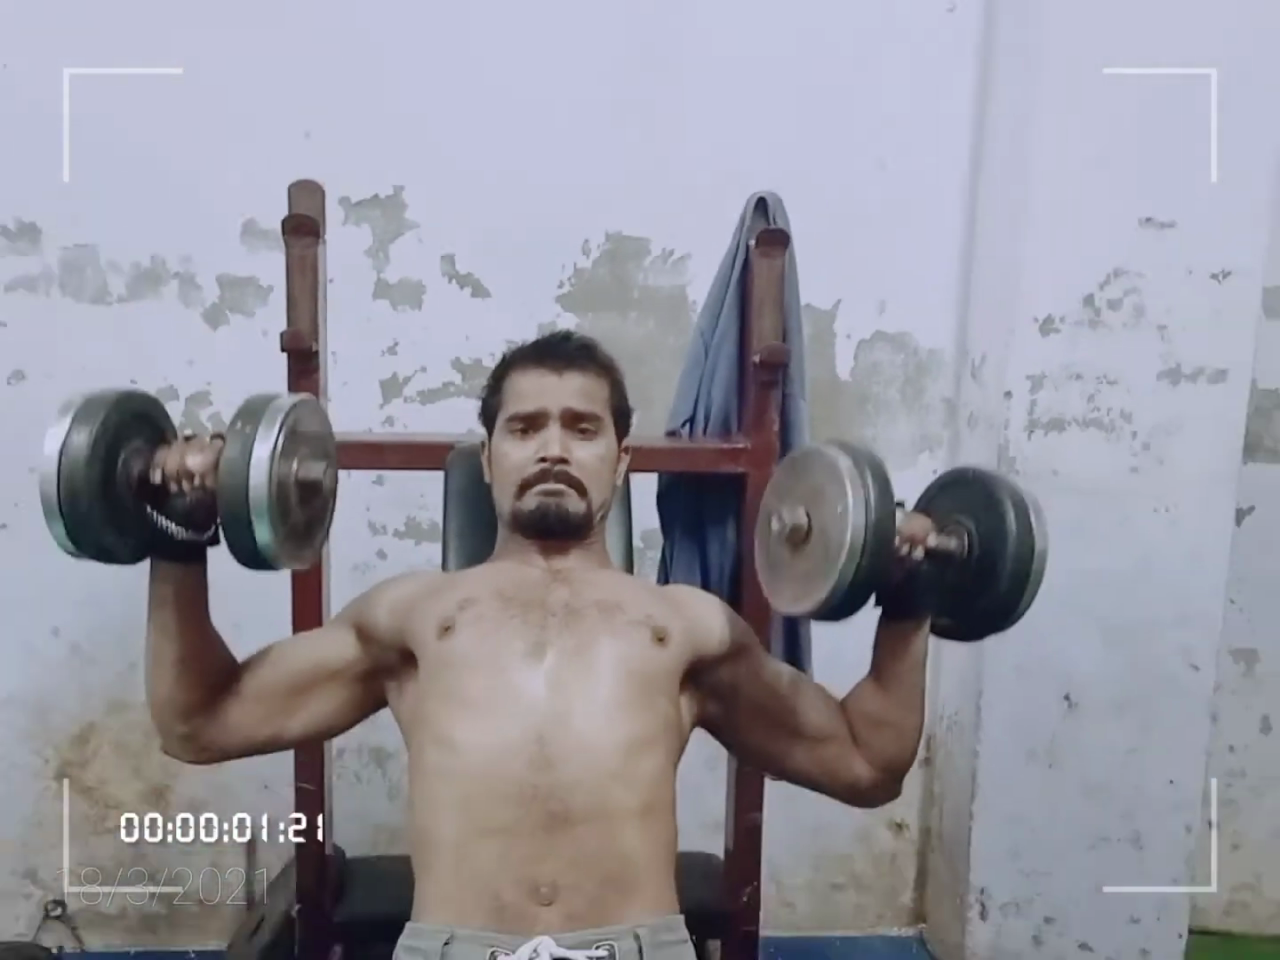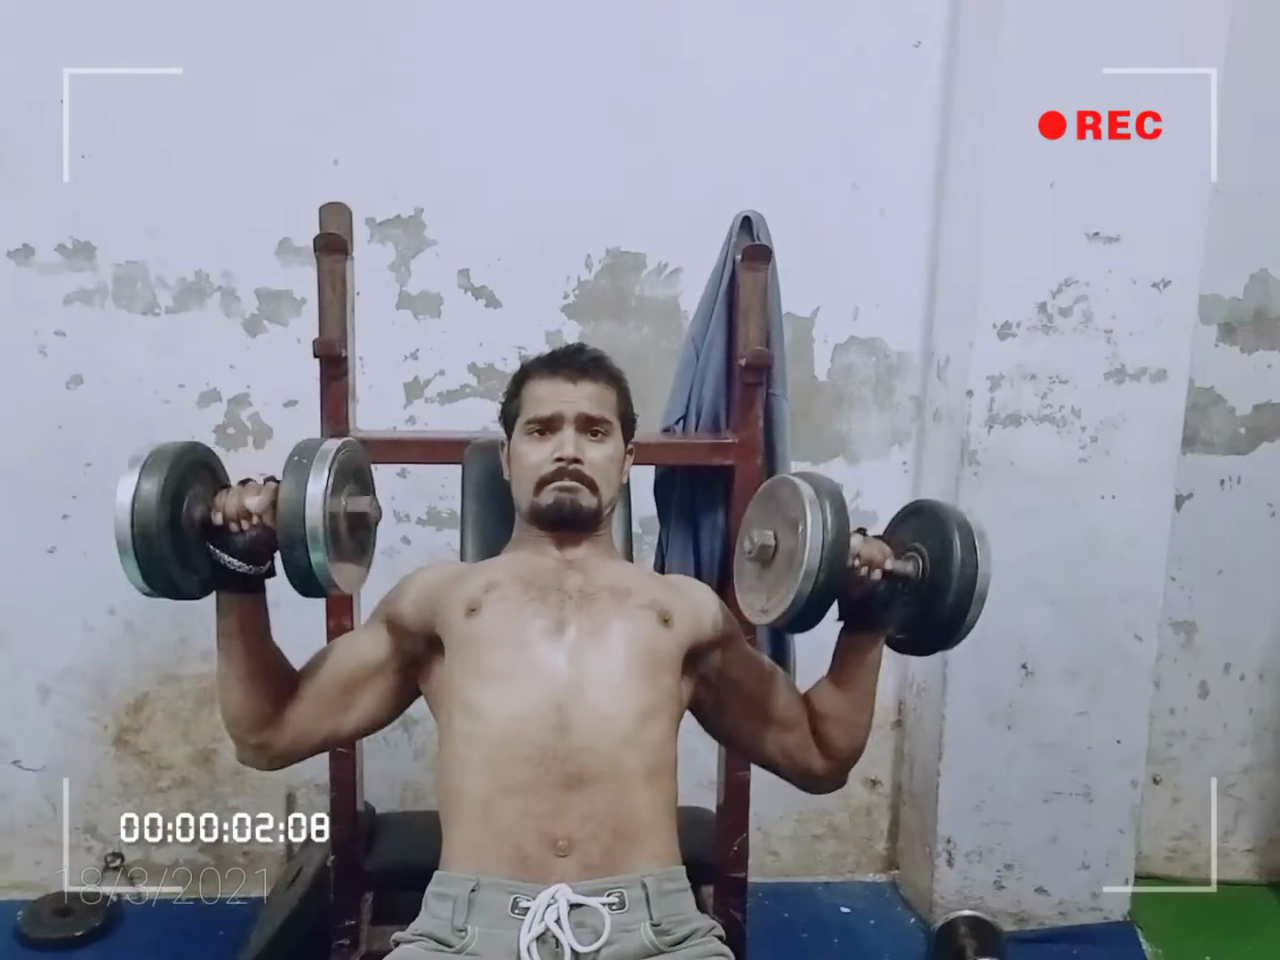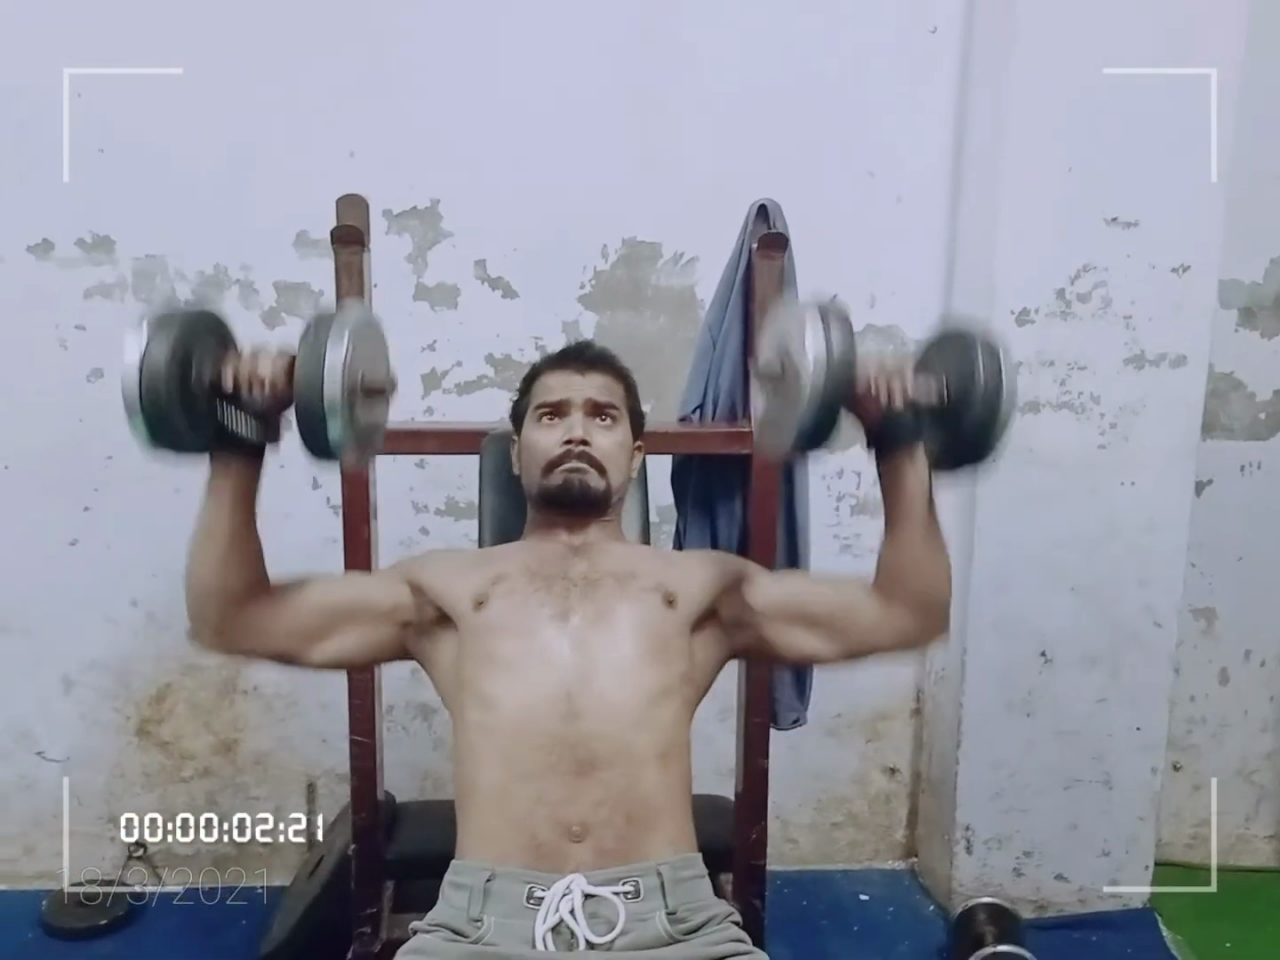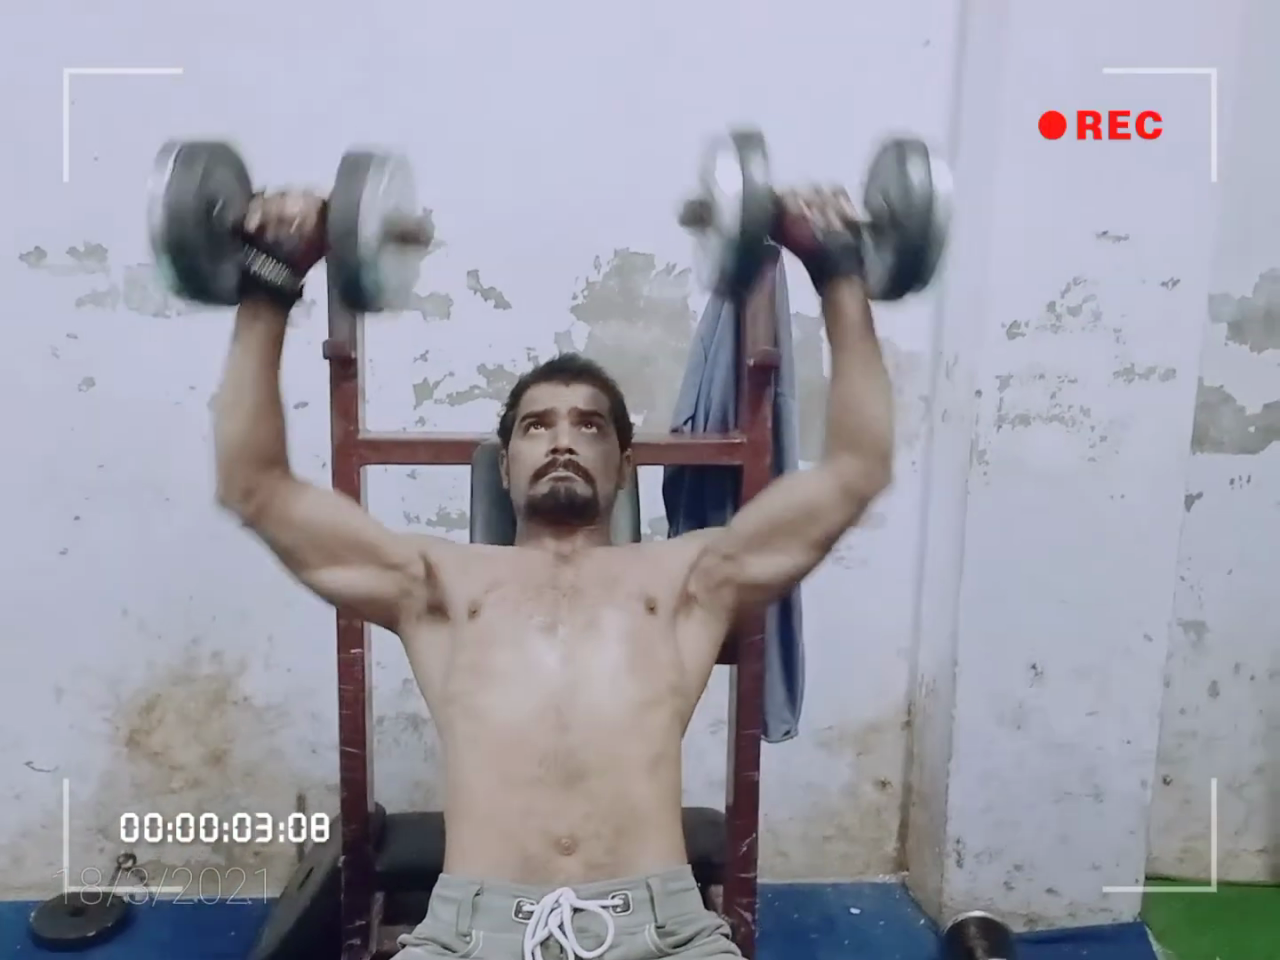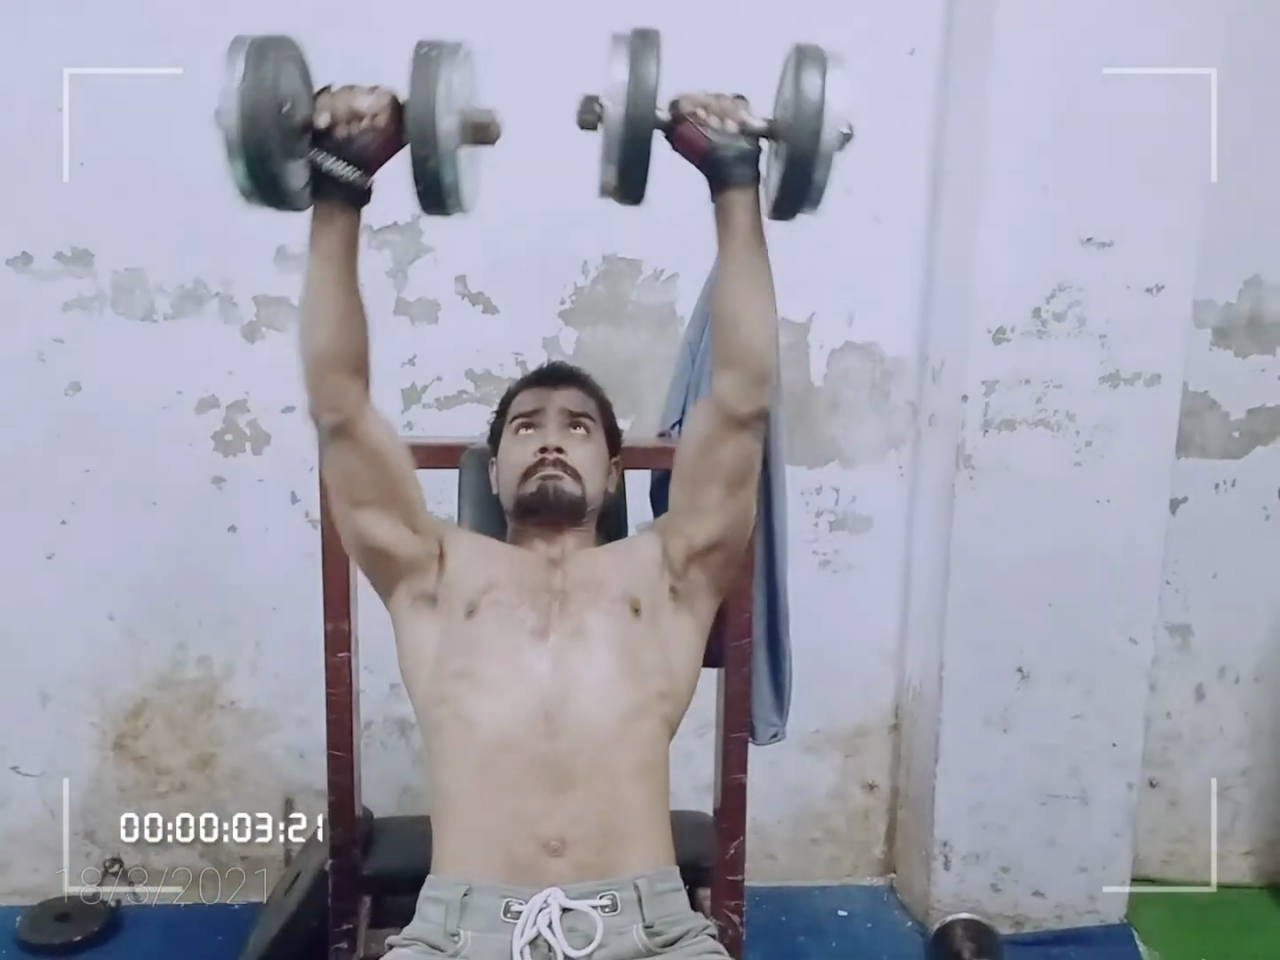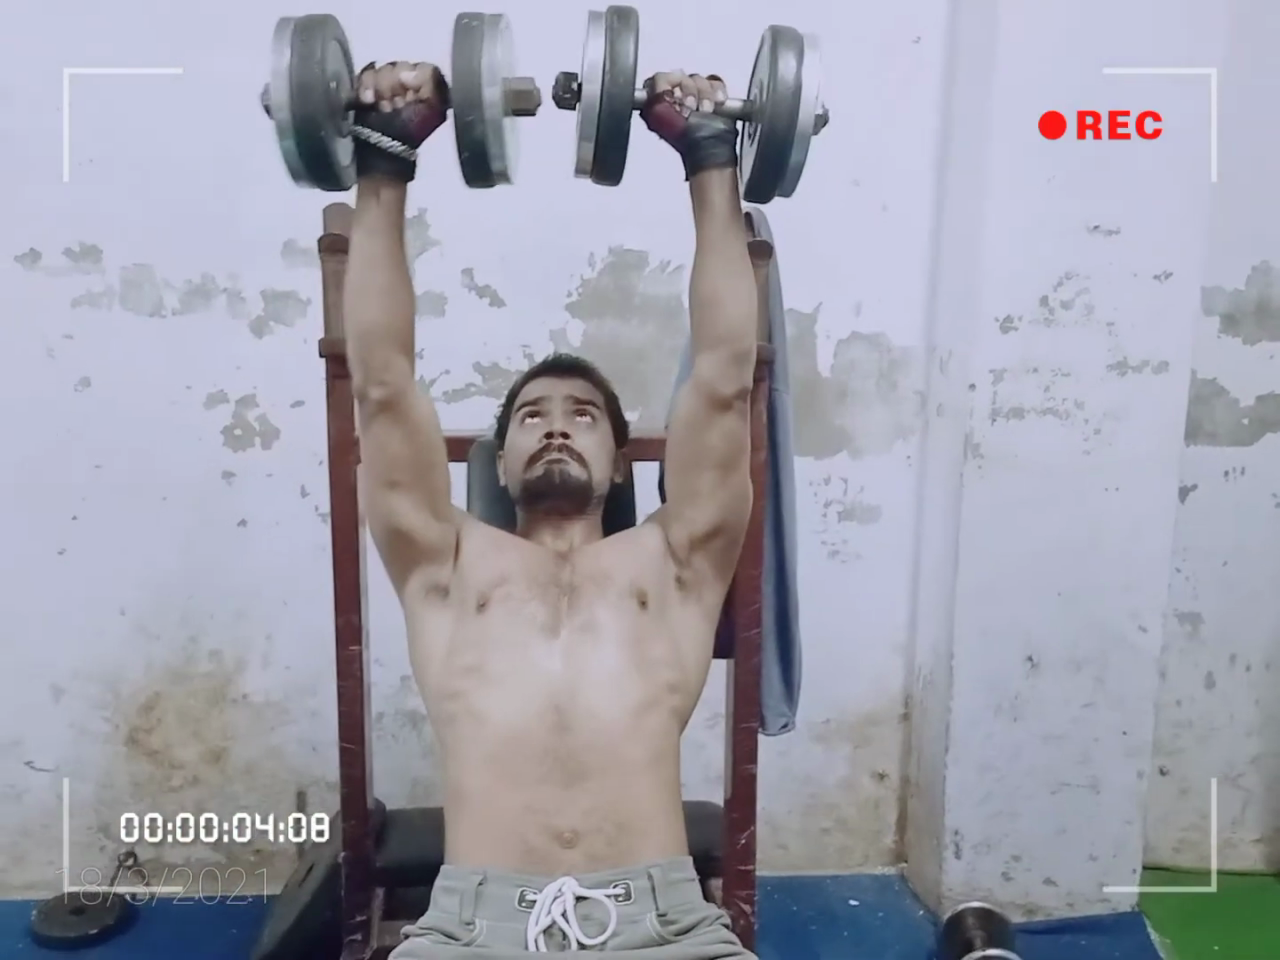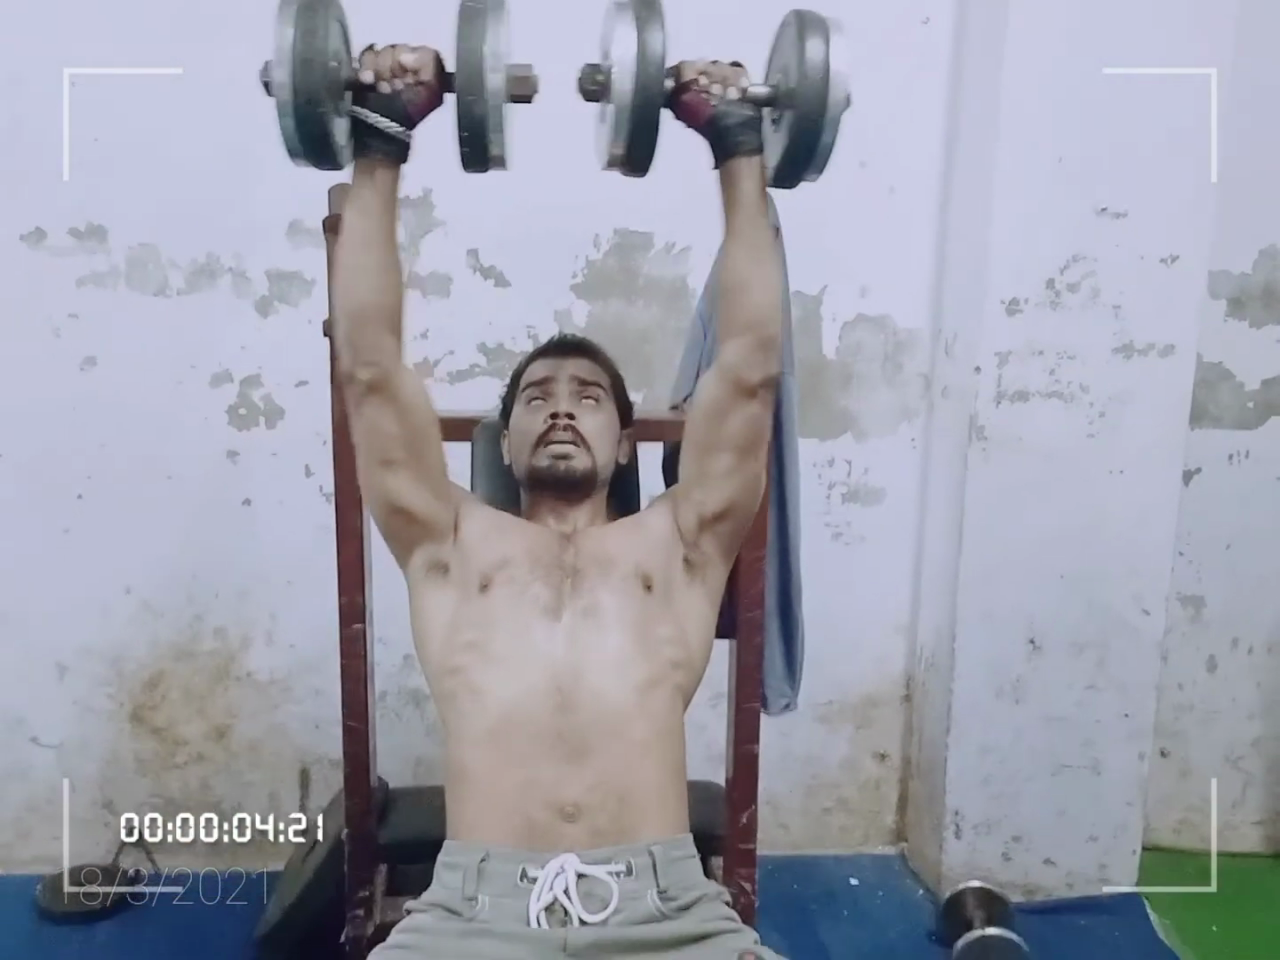
dt=0.5s
person 1, frame 1
left shoulder: (688, 623)
right shoulder: (413, 609)
left elbow: (866, 763)
right elbow: (204, 722)
left wrist: (907, 603)
right wrist: (181, 546)
person 1, frame 2
left shoulder: (687, 608)
right shoulder: (437, 597)
left elbow: (822, 757)
right elbow: (266, 736)
left wrist: (863, 615)
right wrist: (242, 572)
person 1, frame 3
left shoulder: (700, 584)
right shoulder: (446, 584)
left elbow: (907, 617)
right elbow: (229, 620)
left wrist: (900, 443)
right wrist: (241, 444)
person 1, frame 4
left shoulder: (683, 578)
right shoulder: (441, 582)
left elbow: (855, 469)
right elbow: (254, 484)
left wrist: (839, 274)
right wrist: (268, 284)
person 1, frame 5
left shoulder: (664, 574)
right shoulder: (437, 574)
left elbow: (740, 399)
right elbow: (339, 402)
left wrist: (735, 185)
right wrist: (338, 187)
person 1, frame 6
left shoulder: (672, 565)
right shoulder: (448, 564)
left elbow: (722, 378)
right elbow: (383, 381)
left wrist: (711, 163)
right wrist: (383, 164)
person 1, frame 7
left shoulder: (675, 544)
right shoulder: (452, 542)
left elbow: (749, 365)
right elbow: (369, 362)
left wrist: (739, 150)
right wrist: (378, 145)
